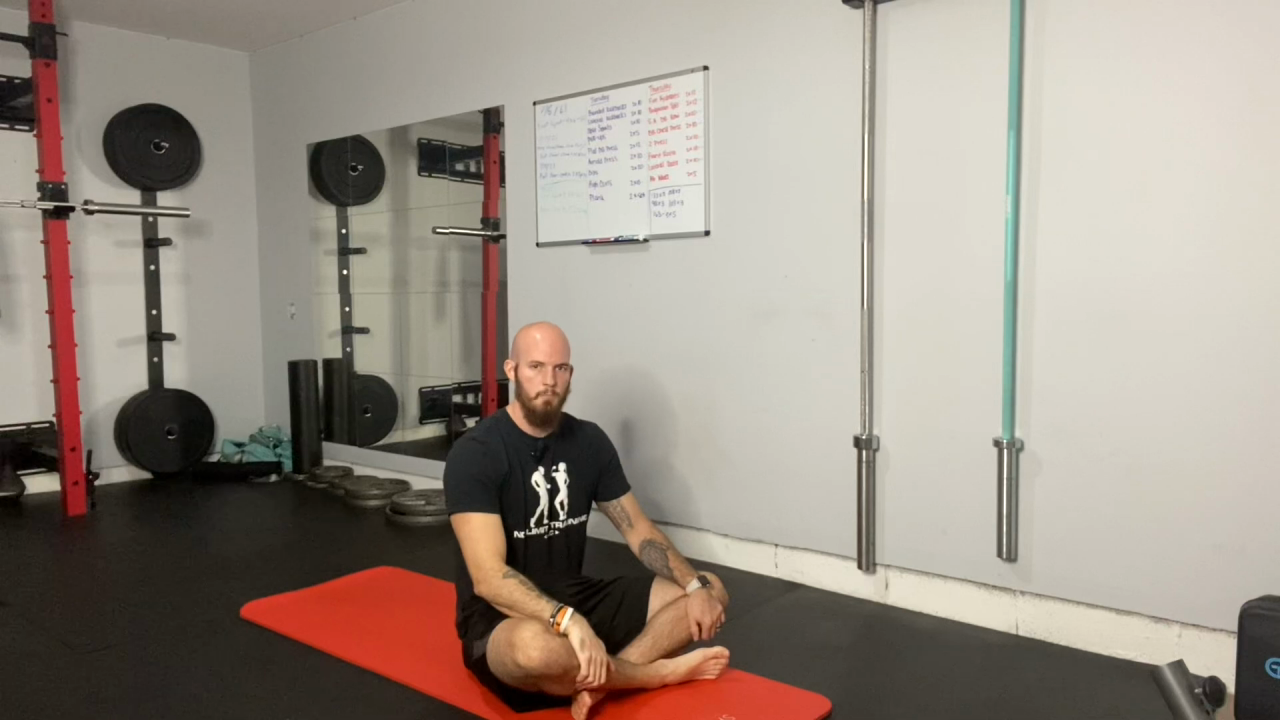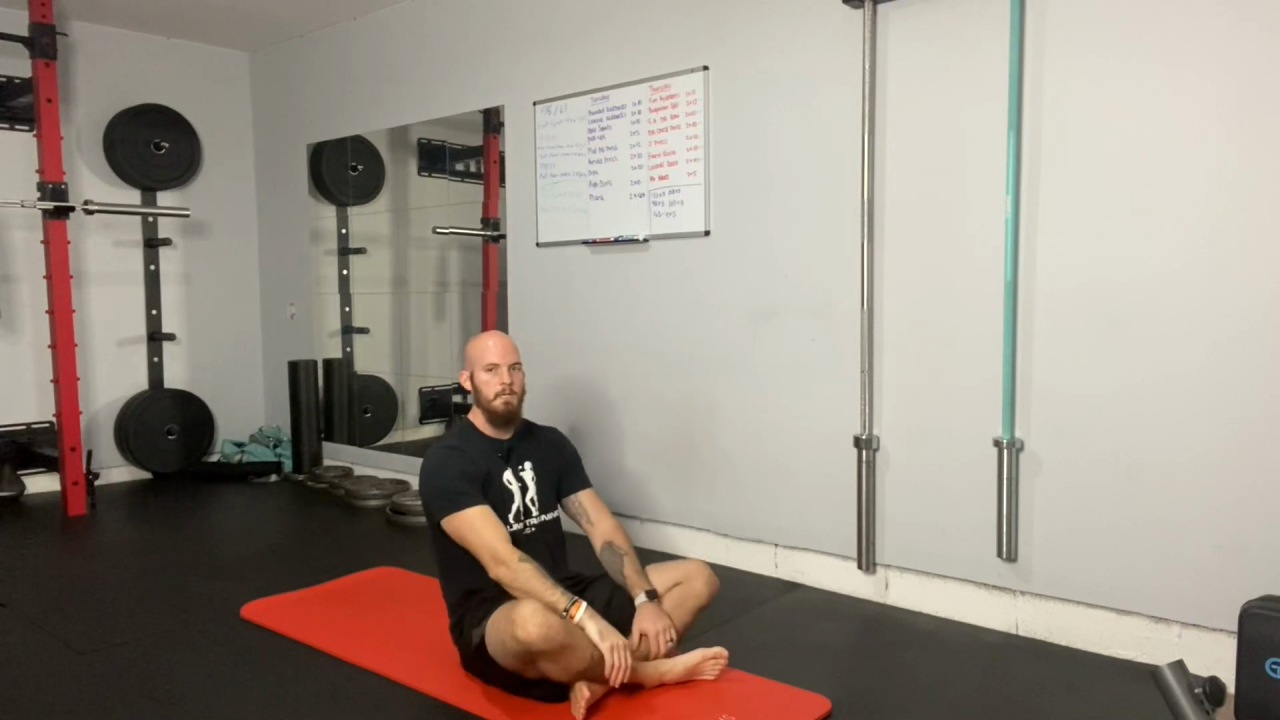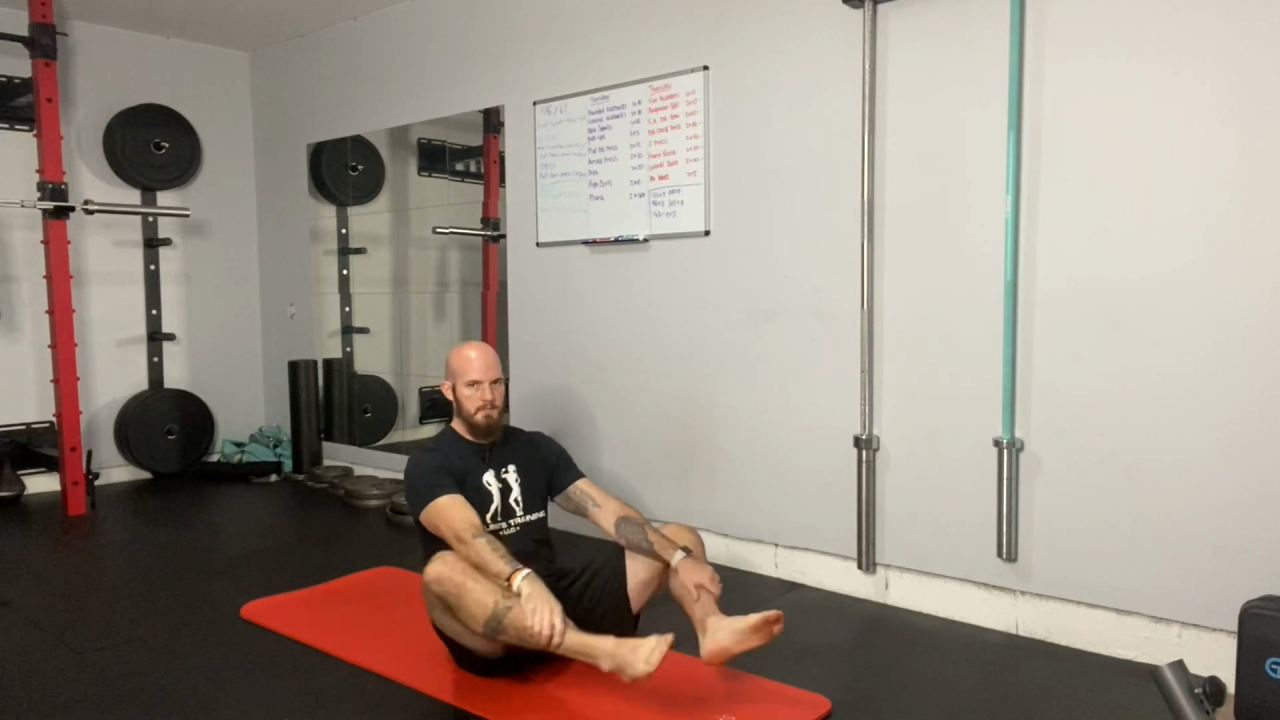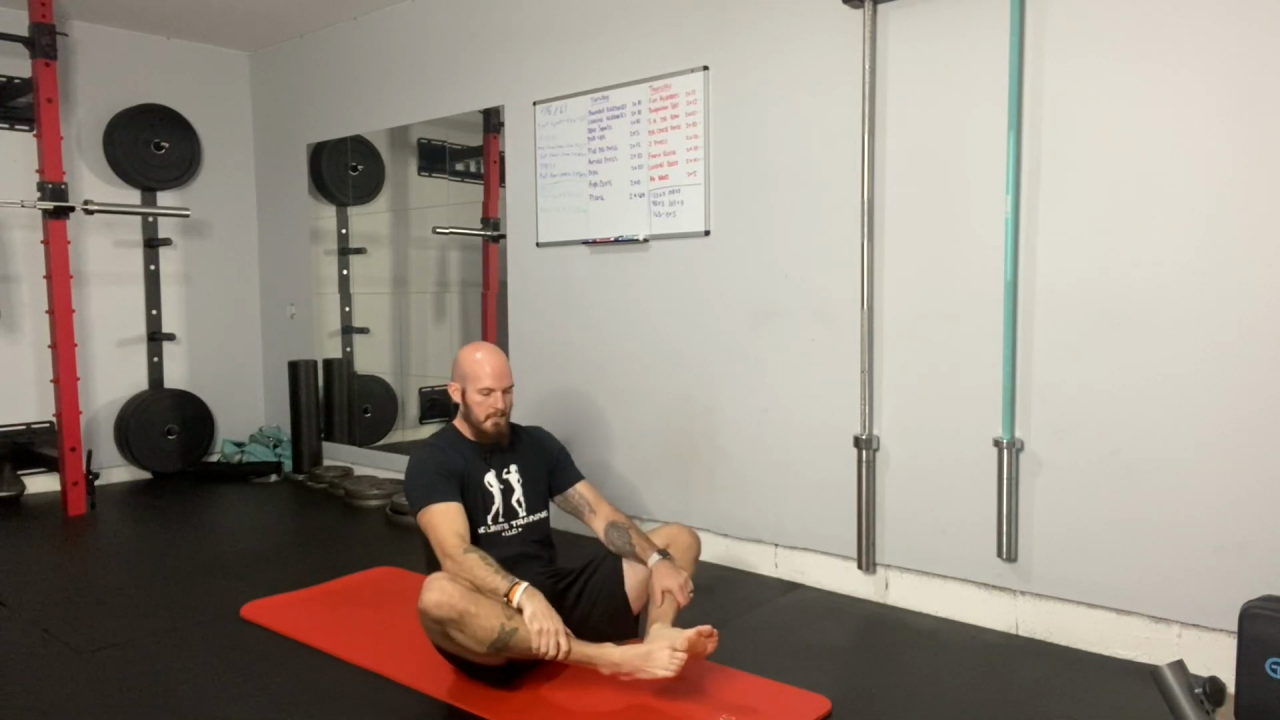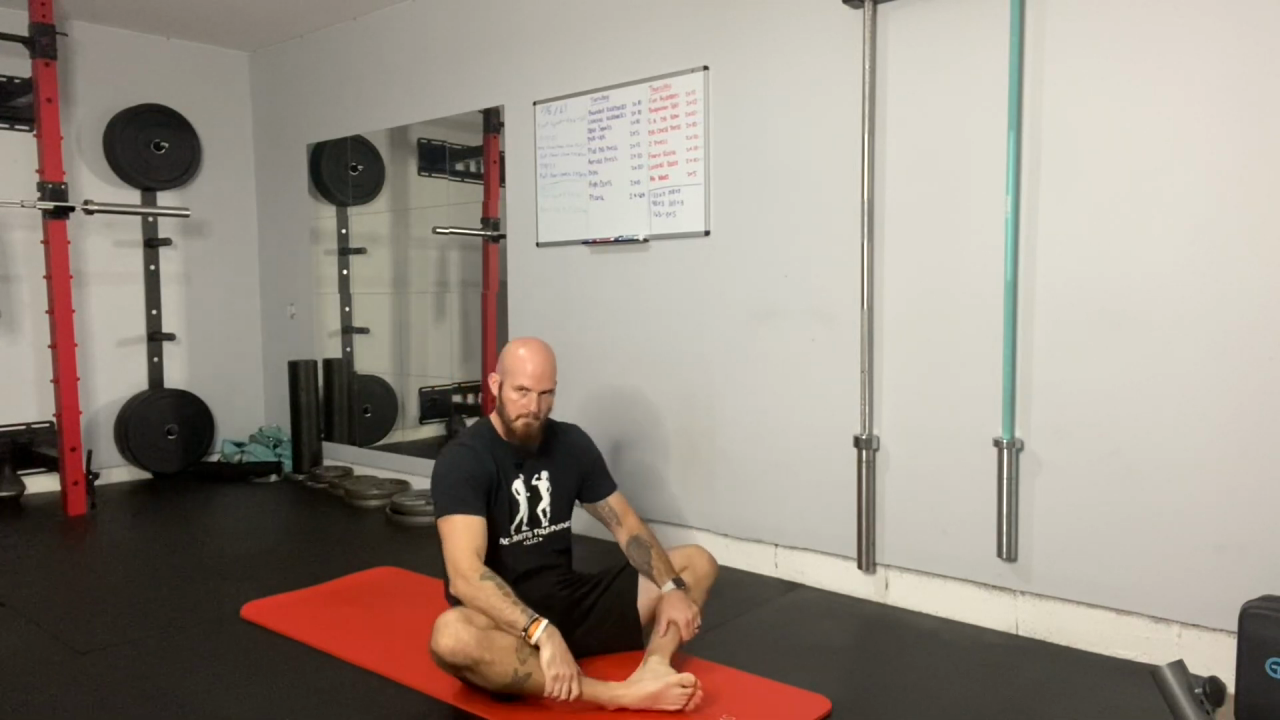
dt=1s
person 1, frame 1
left shoulder: (589, 441)
right shoulder: (476, 453)
left elbow: (638, 528)
right elbow: (488, 577)
left wrist: (695, 585)
right wrist: (568, 621)
left hip: (575, 595)
right hip: (502, 616)
left knee: (710, 592)
right knee: (535, 648)
left ankle: (600, 678)
right ankle: (658, 671)
person 1, frame 2
left shoulder: (550, 443)
right shoulder: (447, 461)
left elbow: (602, 527)
right elbow: (502, 563)
left wrist: (646, 600)
right wrist: (586, 618)
left hip: (561, 597)
right hip: (489, 622)
left knee: (698, 578)
right knee: (533, 623)
left ankle: (598, 677)
right ankle: (649, 670)
person 1, frame 3
left shoulder: (535, 447)
right shoulder: (431, 464)
left elbow: (607, 512)
right elbow: (469, 538)
left wrist: (680, 557)
right wrist: (524, 581)
left hip: (556, 594)
right hip: (489, 619)
left knee: (680, 537)
right knee: (443, 570)
left ankle: (712, 631)
right ankle: (605, 650)
person 1, frame 4
left shoulder: (537, 443)
right shoulder: (432, 461)
left elbow: (600, 515)
right elbow: (455, 553)
left wrist: (658, 560)
right wrist: (524, 595)
left hip: (556, 593)
right hip: (490, 616)
left knee: (679, 539)
right knee: (438, 596)
left ankle: (658, 636)
right ankle: (606, 657)
person 1, frame 5
left shoulder: (571, 443)
right shoulder: (464, 459)
left elbow: (626, 525)
right elbow: (465, 574)
left wrist: (671, 587)
right wrist: (543, 634)
left hip: (567, 598)
right hip: (502, 619)
left knee: (697, 562)
right knee: (451, 637)
left ankle: (653, 667)
right ankle: (613, 694)
